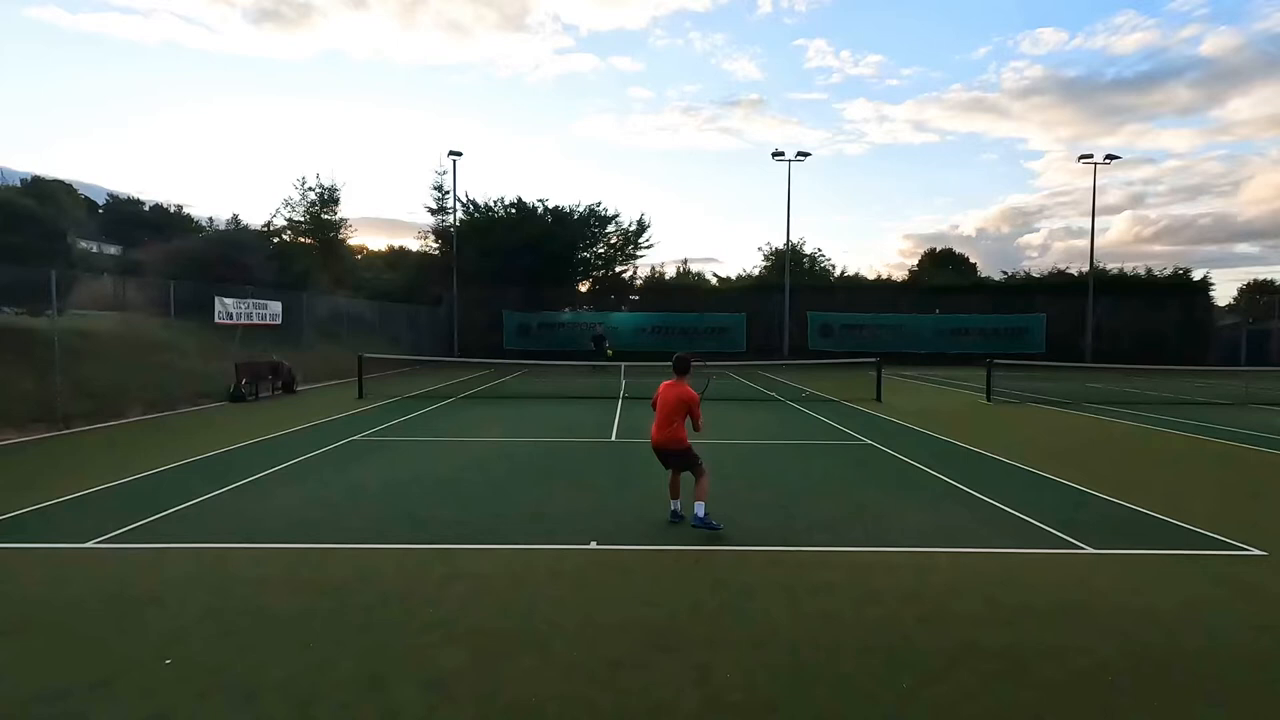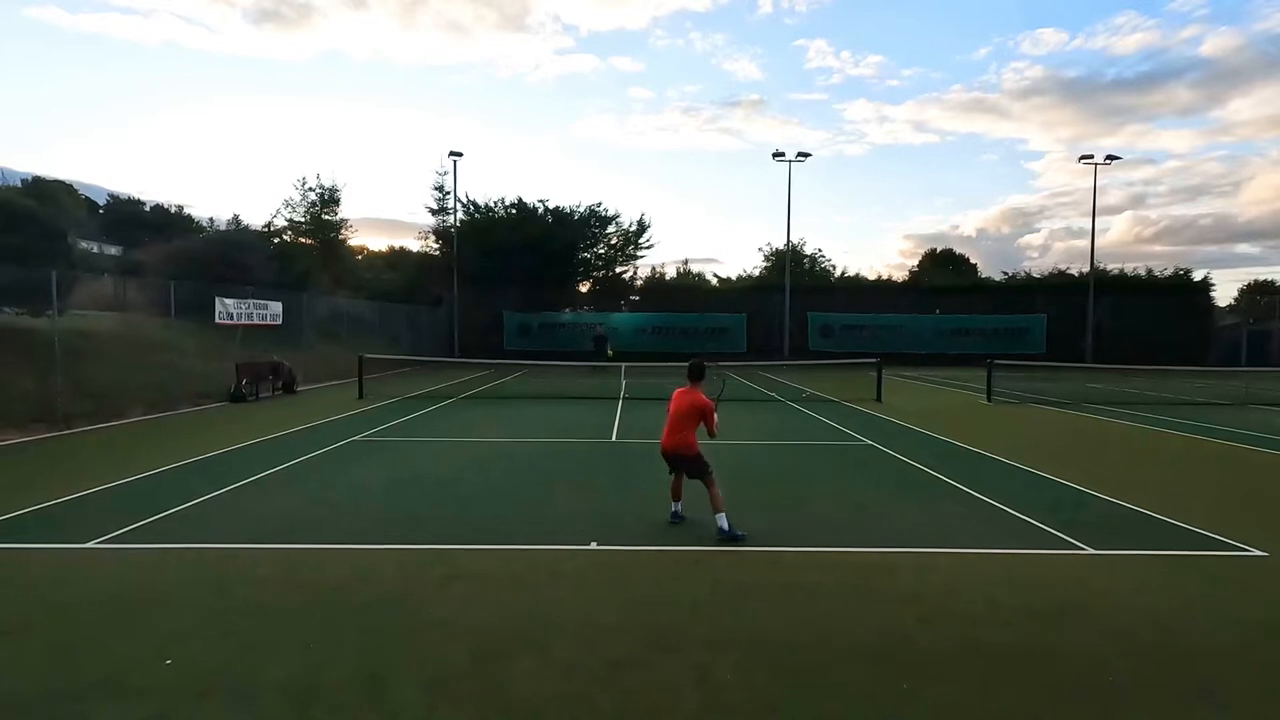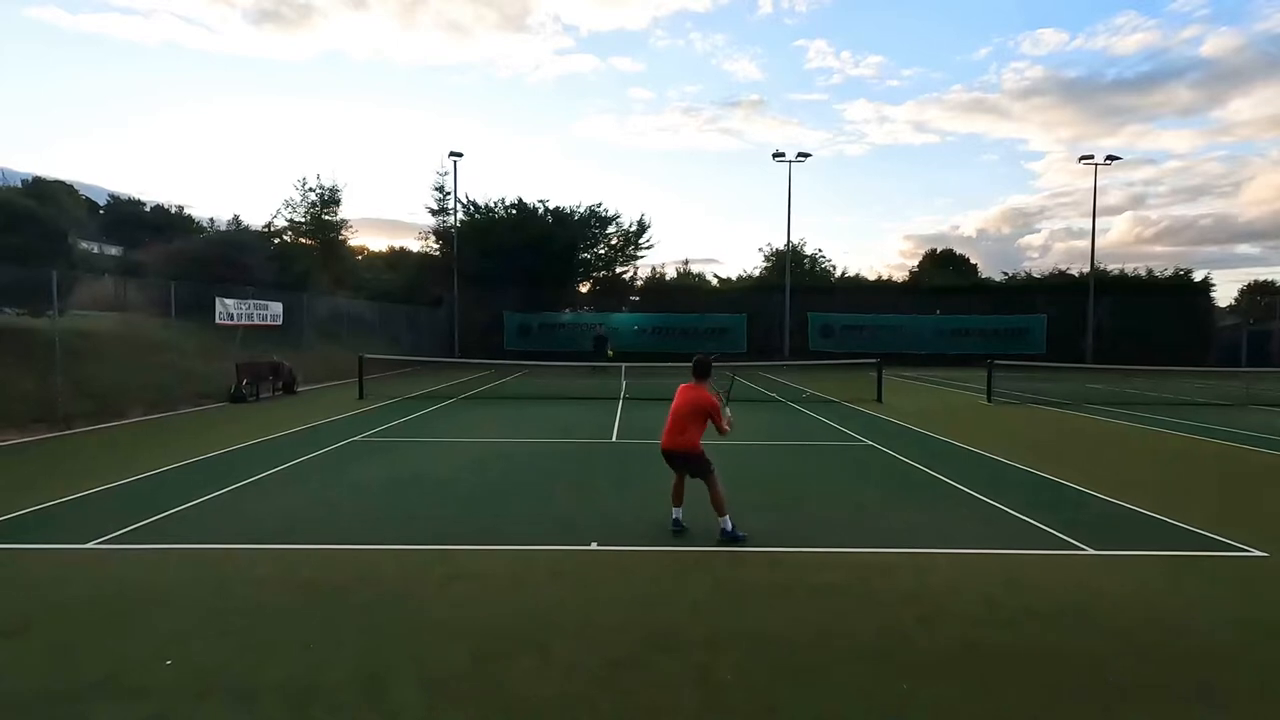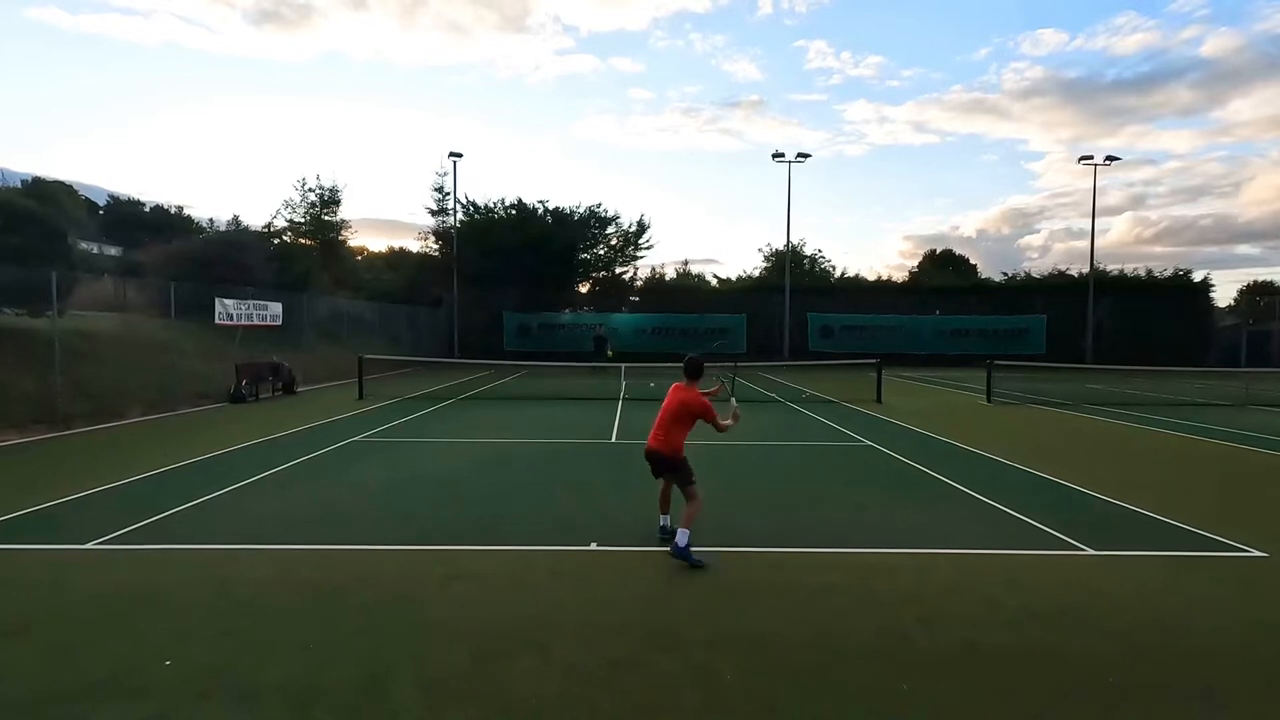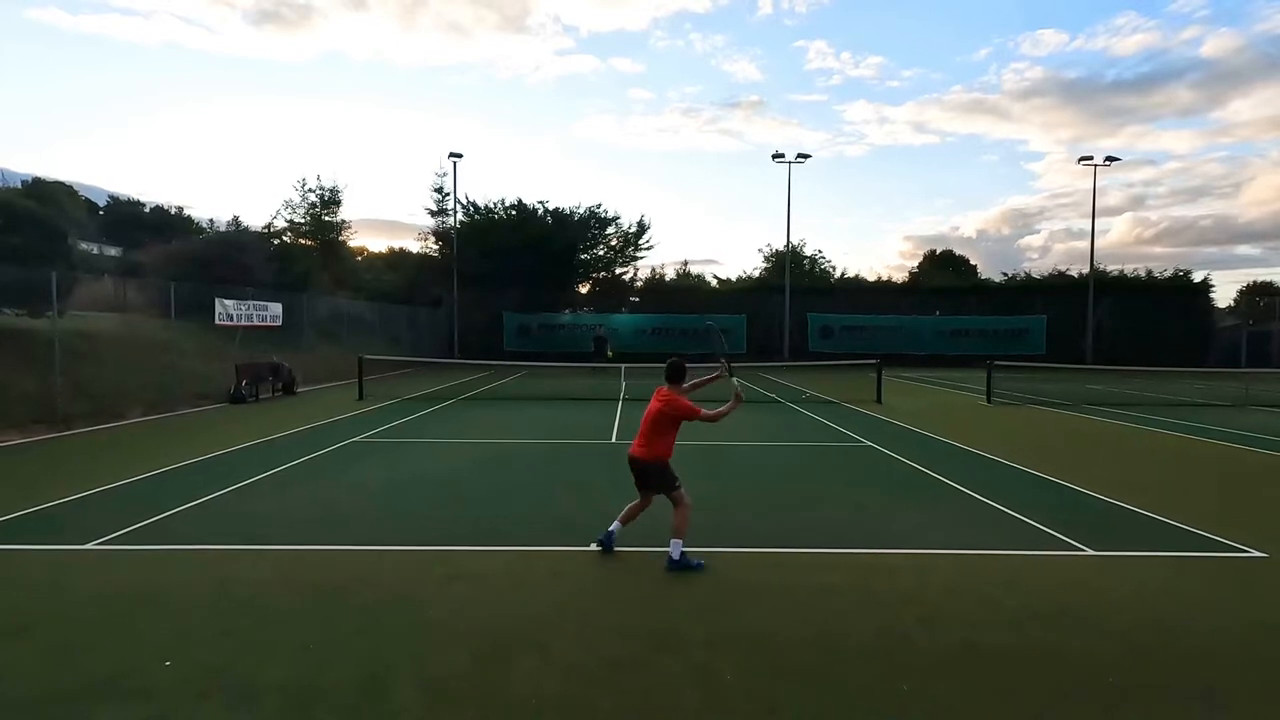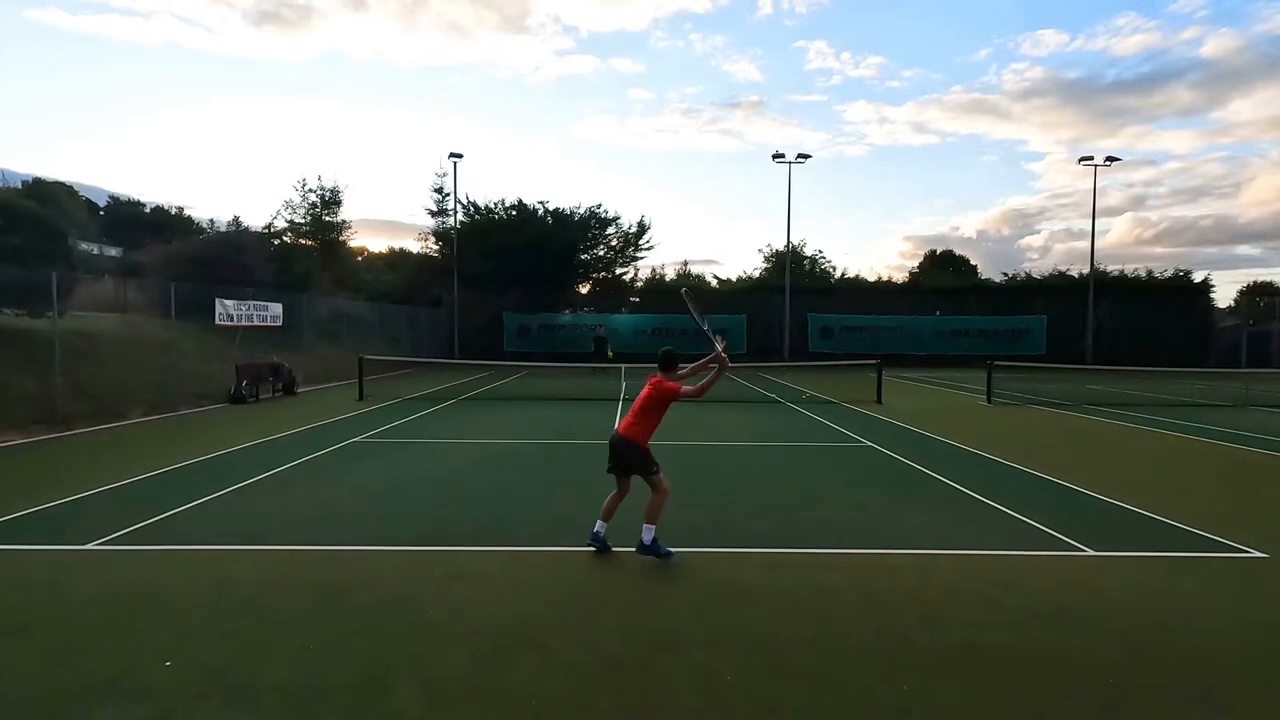
dt=0.2s
person 1, frame 1
left shoulder: (663, 387)
right shoulder: (691, 396)
right elbow: (697, 428)
right wrist: (700, 418)
left hip: (657, 442)
right hip: (677, 444)
left knee: (675, 471)
right knee: (701, 474)
left ankle: (675, 511)
right ankle: (700, 516)
person 1, frame 2
left shoulder: (676, 394)
right shoulder: (704, 403)
right elbow: (712, 434)
right wrist: (714, 422)
left hip: (667, 448)
right hip: (688, 450)
left knee: (678, 475)
right knee: (711, 484)
left ankle: (675, 512)
right ankle: (724, 528)
person 1, frame 3
left shoulder: (681, 389)
right shoulder: (711, 402)
right elbow: (722, 431)
right wrist: (727, 422)
left hip: (667, 446)
right hip: (689, 448)
left knee: (679, 475)
right knee: (714, 484)
left ankle: (676, 520)
right ankle: (727, 529)
person 1, frame 4
left shoulder: (674, 388)
right shoulder: (701, 403)
right elbow: (720, 427)
left wrist: (712, 391)
right wrist: (733, 420)
left hip: (651, 448)
right hip: (670, 453)
left knee: (668, 480)
right knee: (693, 498)
left ankle: (665, 527)
right ankle: (680, 546)
person 1, frame 5
left shoulder: (660, 393)
right shoulder: (678, 404)
left elbow: (686, 388)
right elbow: (712, 417)
left wrist: (716, 376)
right wrist: (735, 403)
left hip: (636, 457)
right hip: (653, 461)
left knee: (645, 500)
right knee: (683, 504)
left ankle: (608, 535)
right ankle: (676, 556)
person 1, frame 6
left shoulder: (657, 380)
right shoulder: (664, 387)
left elbow: (686, 372)
right elbow: (696, 392)
left wrist: (714, 357)
right wrist: (720, 370)
left hip: (620, 438)
right hip: (633, 443)
left knee: (621, 490)
right knee: (661, 489)
left ankle: (598, 535)
right ankle: (648, 541)
